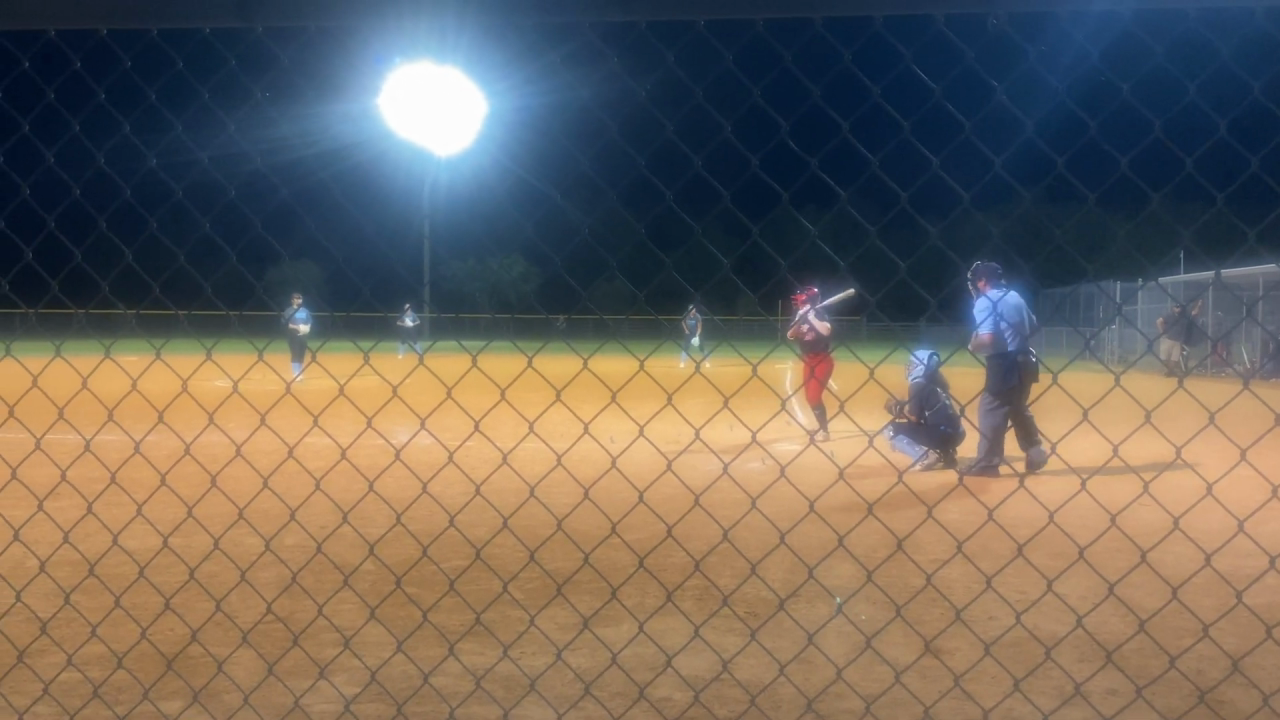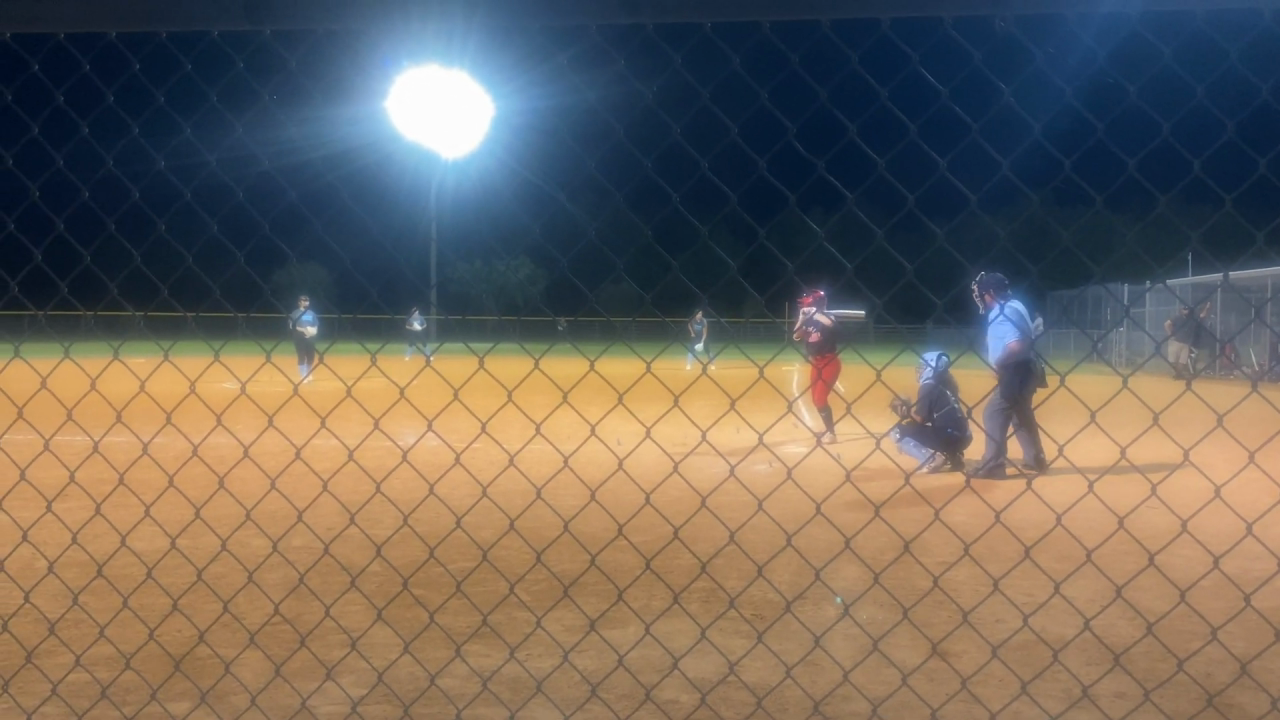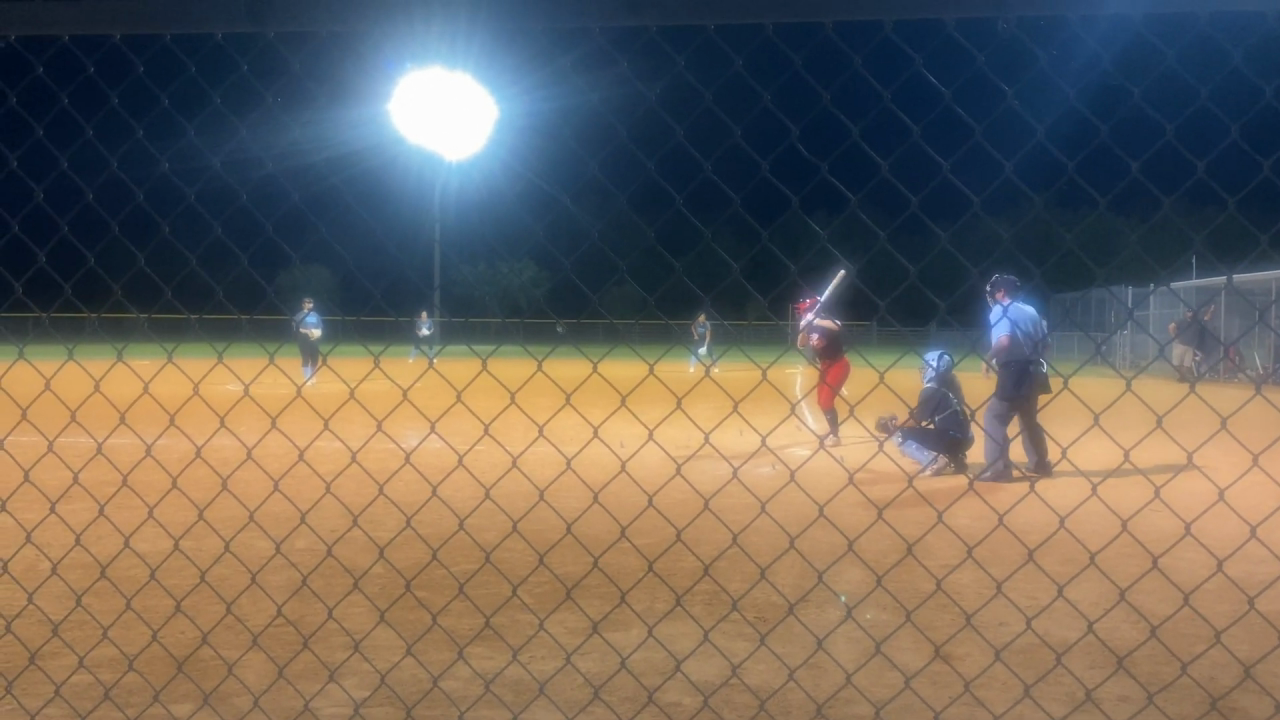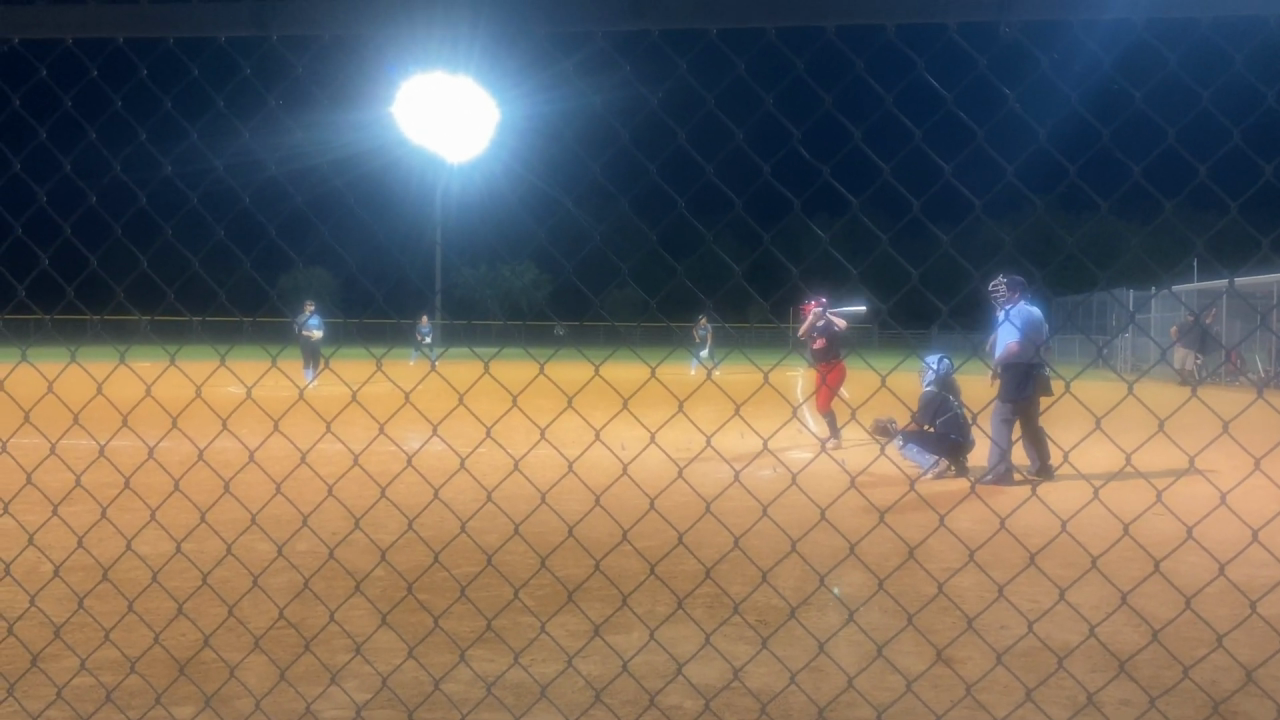
dt=0.5s
person 1, frame 1
left shoulder: (984, 302)
right shoulder: (1016, 297)
left elbow: (987, 339)
right elbow: (1034, 328)
left wrist: (974, 346)
left hip: (1003, 365)
right hip: (1025, 362)
left knee: (991, 412)
right knee: (1019, 411)
left ankle: (987, 463)
right ankle: (1036, 456)
person 1, frame 2
left shoulder: (999, 313)
right shoulder: (1016, 306)
left elbow: (1015, 346)
left wrist: (998, 364)
left hip: (1015, 372)
right hip: (1027, 370)
left knee: (994, 415)
right knee: (1022, 415)
left ankle: (993, 465)
right ankle: (1035, 460)
person 1, frame 3
left shoulder: (1000, 310)
right shoulder: (1031, 311)
left elbow: (1004, 341)
right elbow: (1044, 344)
left wrist: (988, 360)
left hip: (1014, 373)
right hip: (1034, 372)
left knee: (994, 418)
right knee: (1029, 419)
left ankle: (998, 469)
right ankle: (1041, 464)
person 1, frame 4
left shoulder: (1012, 312)
right shoulder: (1036, 312)
left elbow: (1013, 347)
right elbow: (1044, 344)
left wrist: (995, 366)
left hip: (1016, 375)
right hip: (1034, 374)
left knee: (1001, 420)
right knee: (1031, 422)
left ankle: (1000, 471)
right ankle: (1043, 467)
